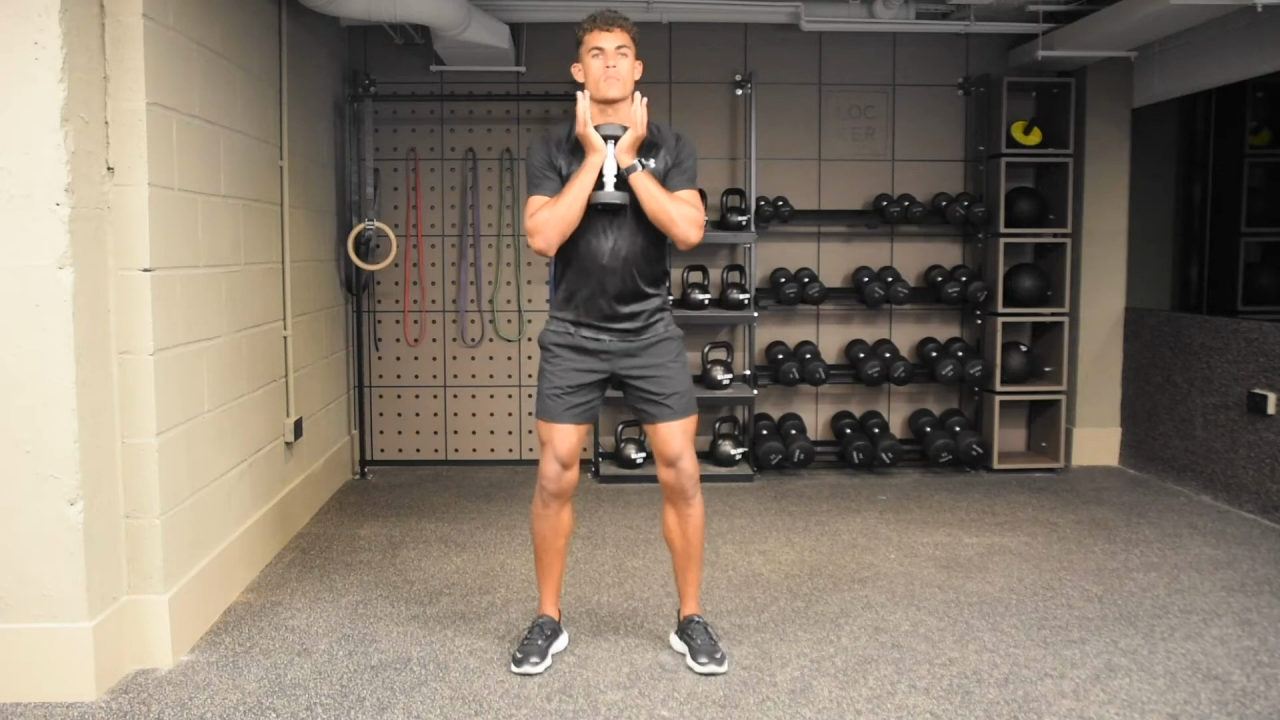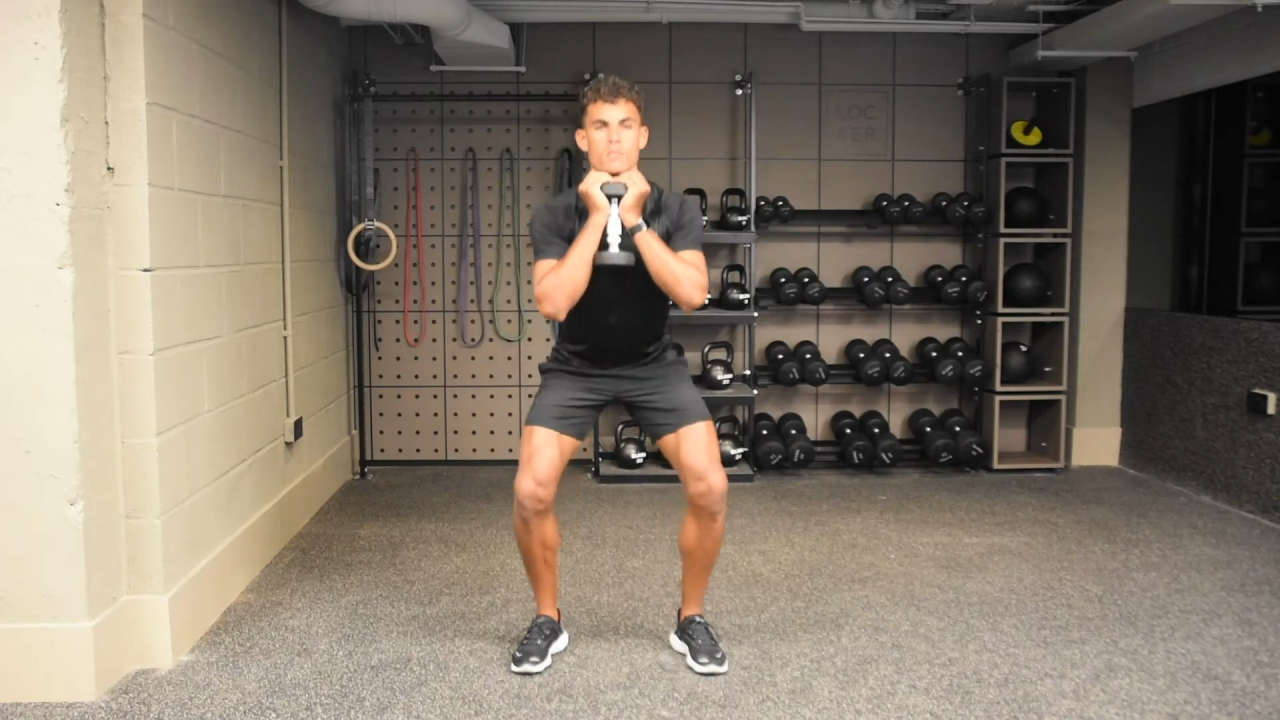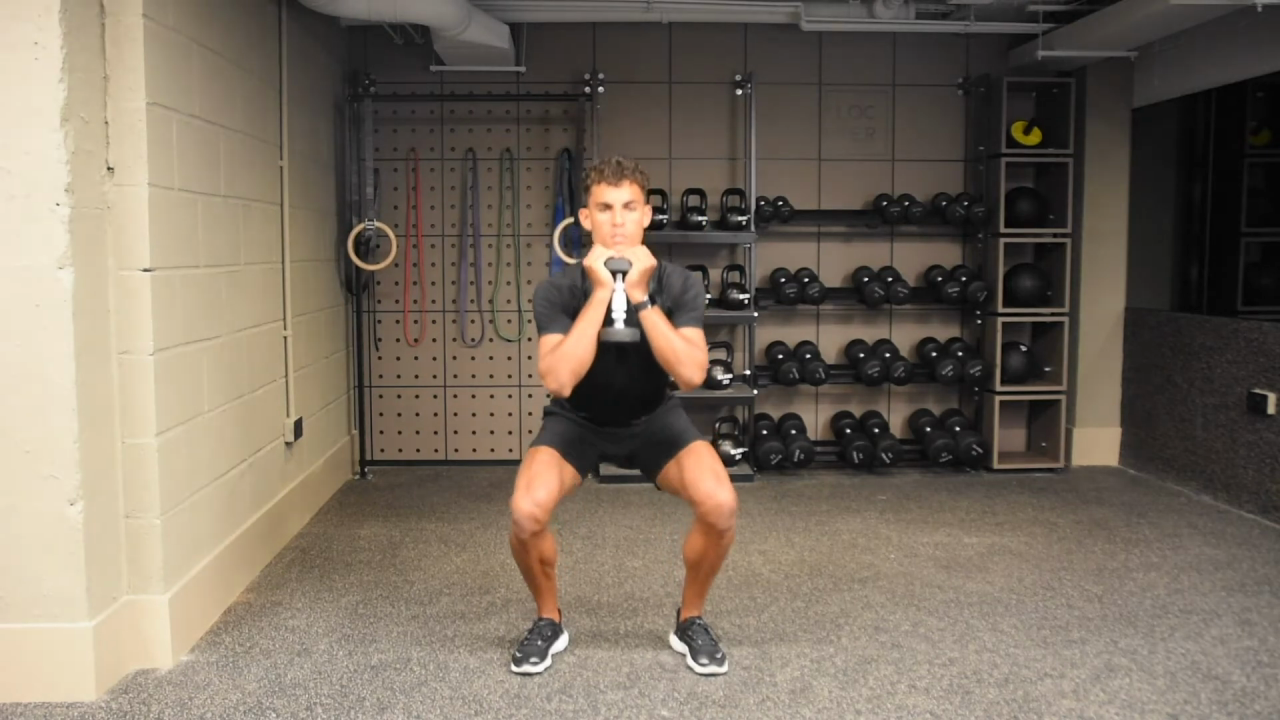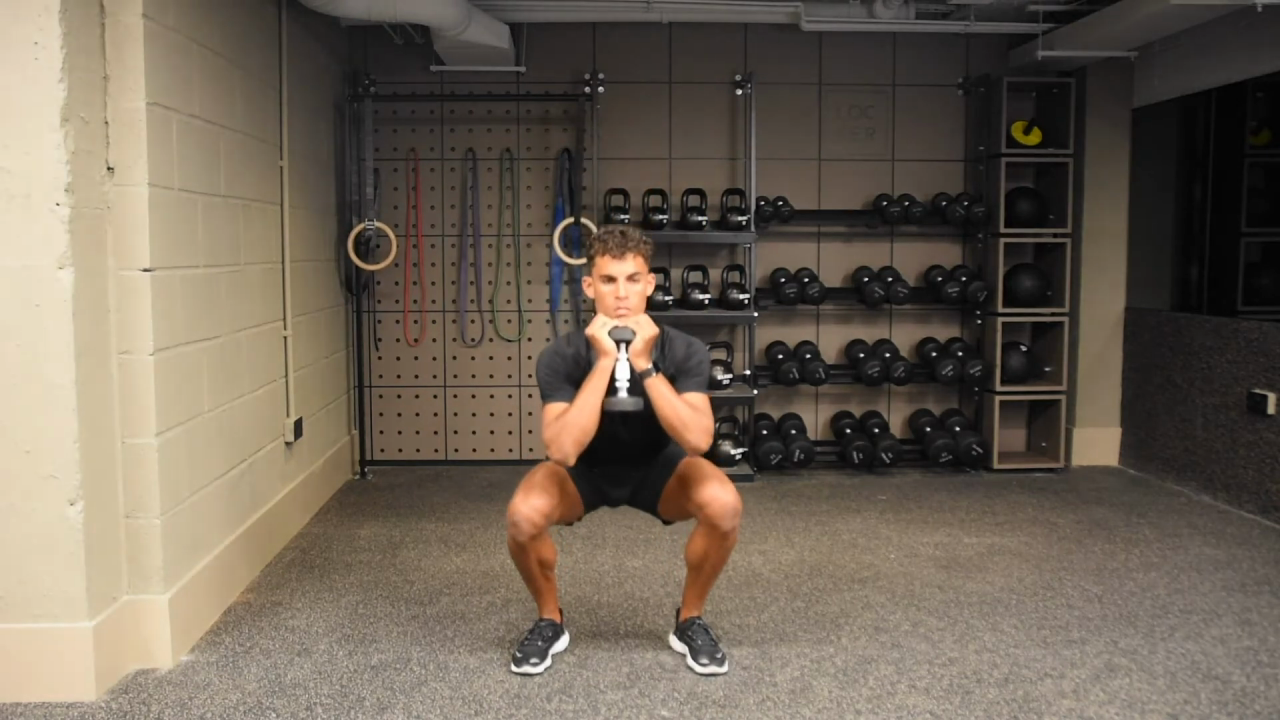
dt=0.7s
person 1, frame 1
left shoulder: (669, 146)
right shoulder: (551, 149)
left elbow: (689, 230)
right elbow: (542, 237)
left wrist: (630, 162)
right wrist: (593, 158)
left hip: (650, 332)
right hip: (573, 334)
left knee: (680, 473)
right knee: (556, 475)
left ankle: (690, 619)
right ankle: (548, 620)
person 1, frame 2
left shoulder: (676, 210)
right shoulder: (555, 216)
left elbow: (692, 294)
right elbow: (552, 304)
left wrist: (635, 222)
right wrist: (596, 218)
left hip: (653, 365)
right hip: (576, 367)
left knee: (709, 487)
right knee: (532, 491)
left ankle: (691, 620)
right ankle: (547, 620)
person 1, frame 3
left shoulder: (679, 285)
right shoulder: (558, 291)
left elbow: (692, 374)
right elbow: (558, 381)
left wrist: (640, 297)
right wrist: (601, 294)
left hip: (653, 417)
right hip: (578, 419)
left knee: (720, 504)
right knee: (526, 511)
left ankle: (690, 620)
right ankle: (548, 621)
person 1, frame 4
left shoulder: (683, 351)
right shoulder: (562, 357)
left elbow: (698, 441)
right elbow: (562, 451)
left wrist: (644, 365)
right wrist: (604, 362)
left hip: (655, 465)
right hip: (586, 468)
left knee: (723, 504)
right knee: (524, 514)
left ankle: (690, 620)
right ankle: (550, 621)
